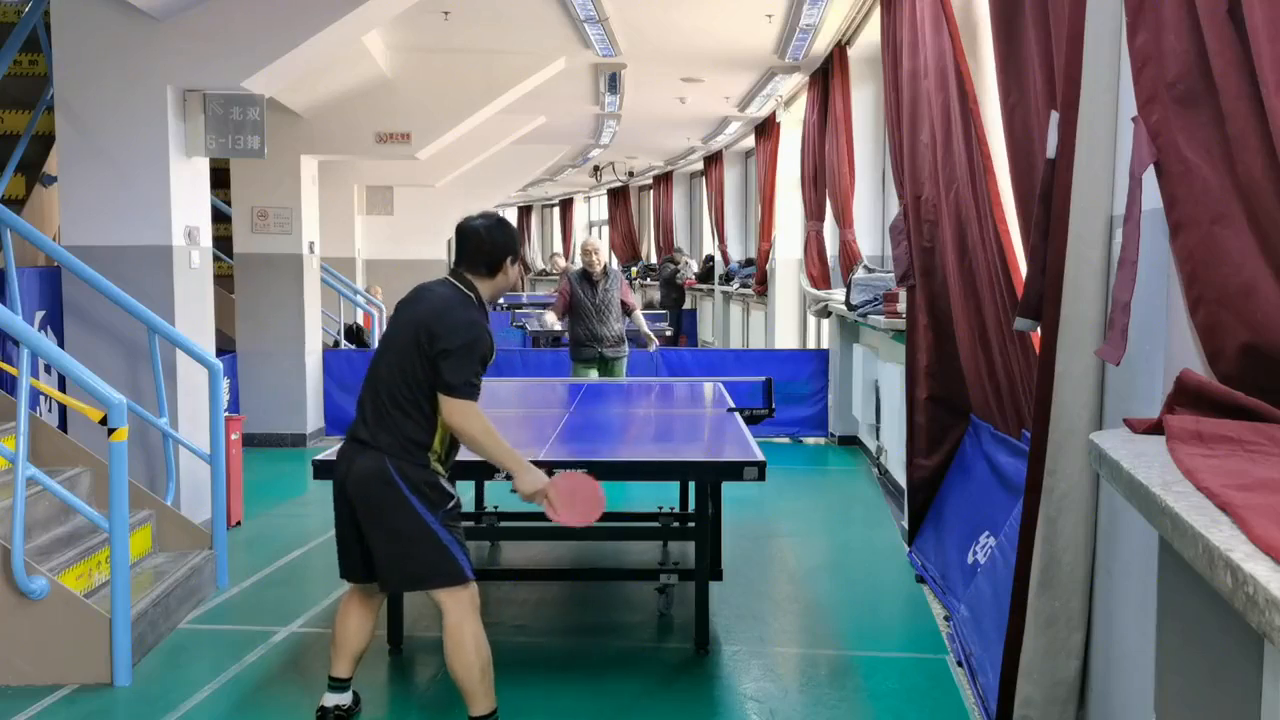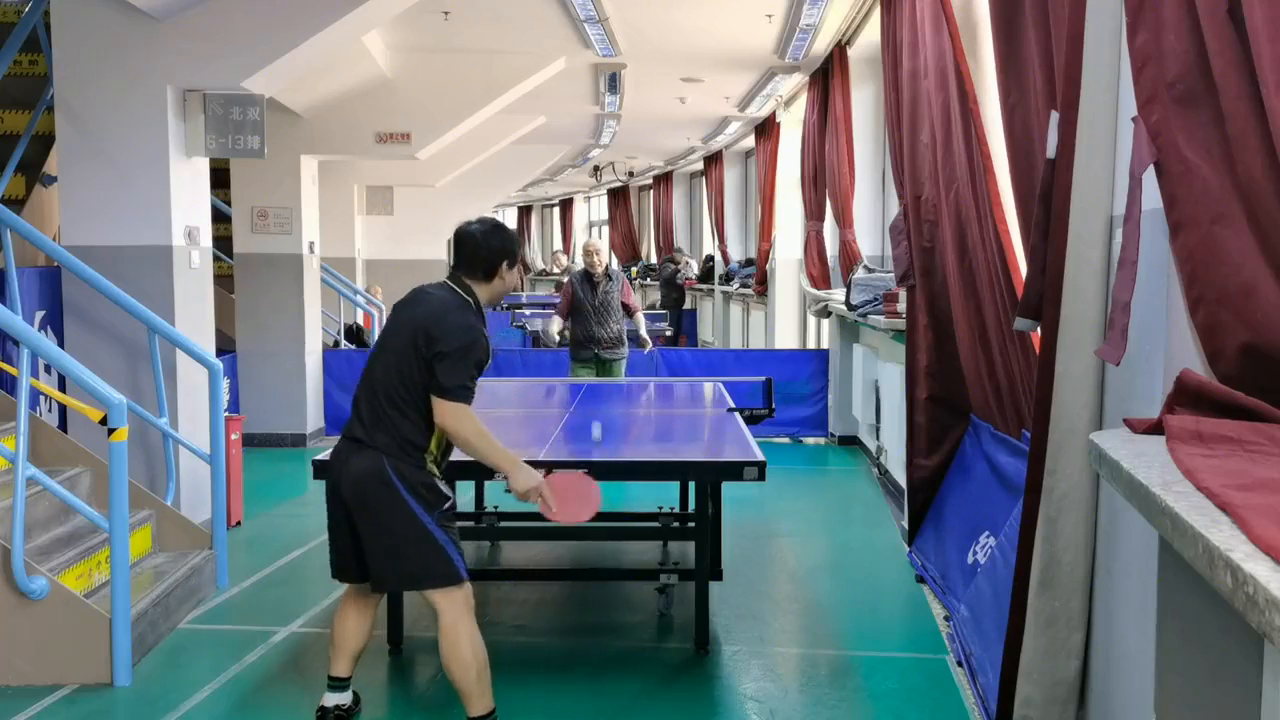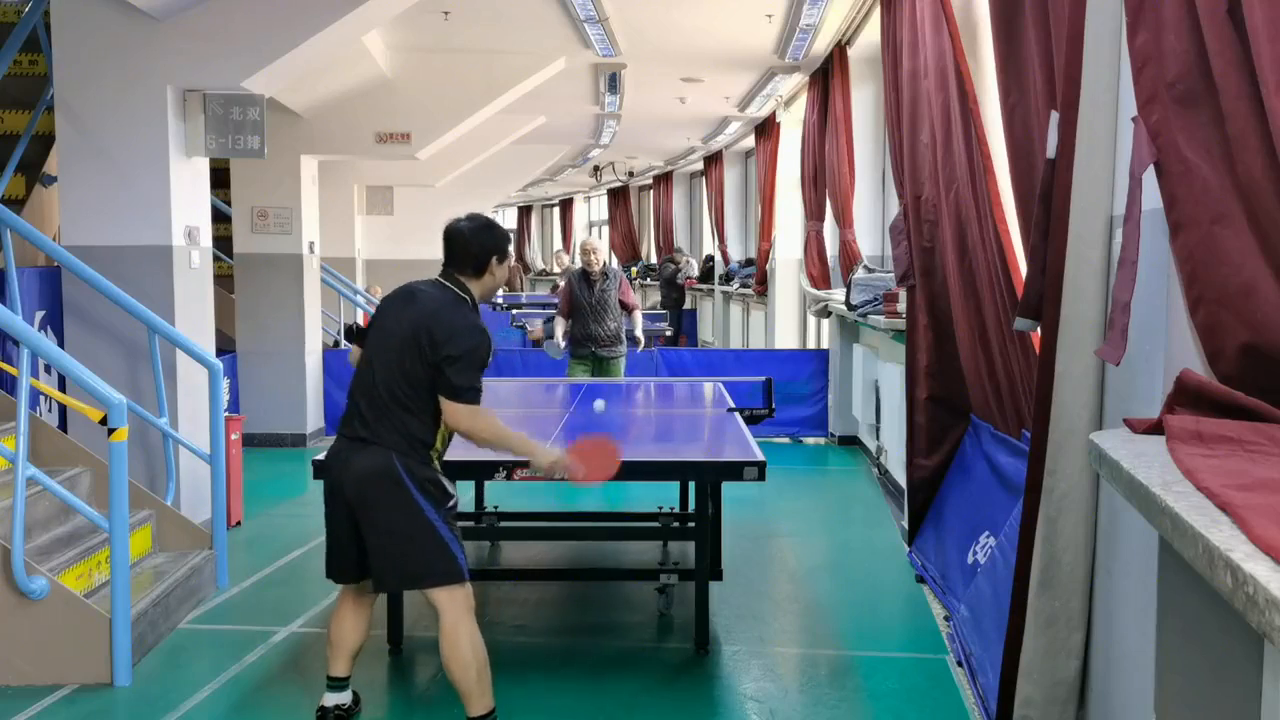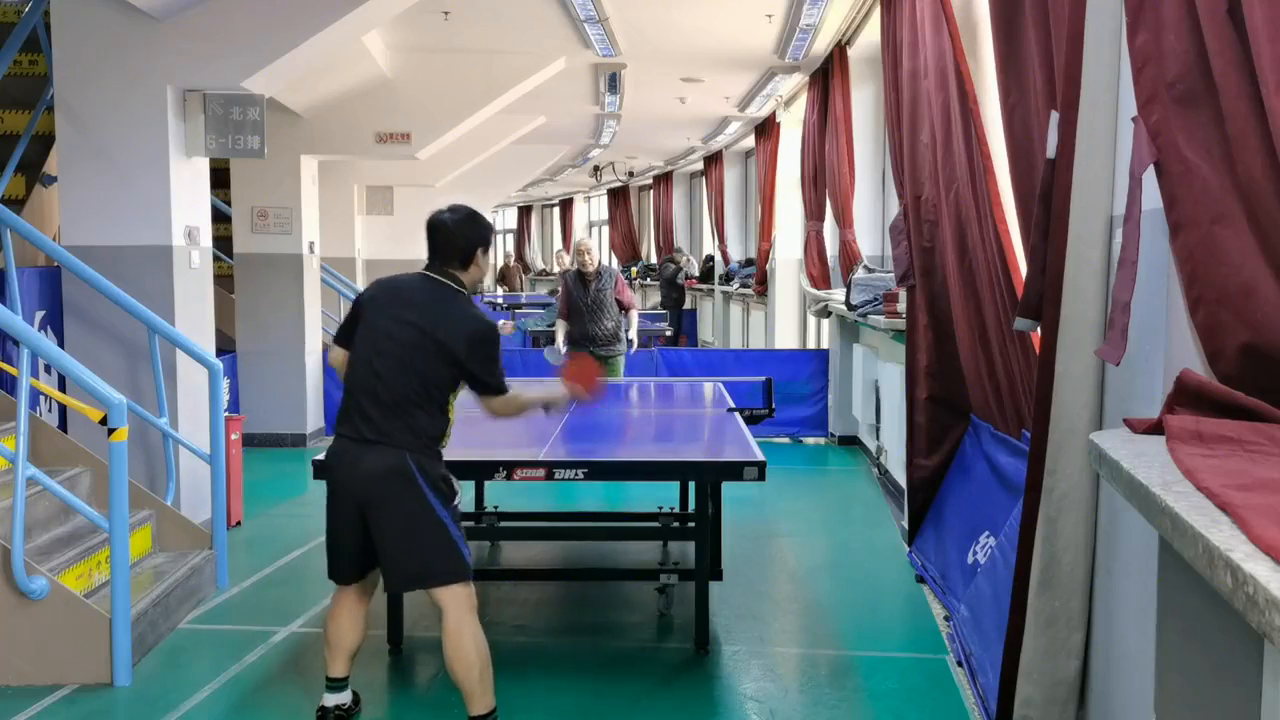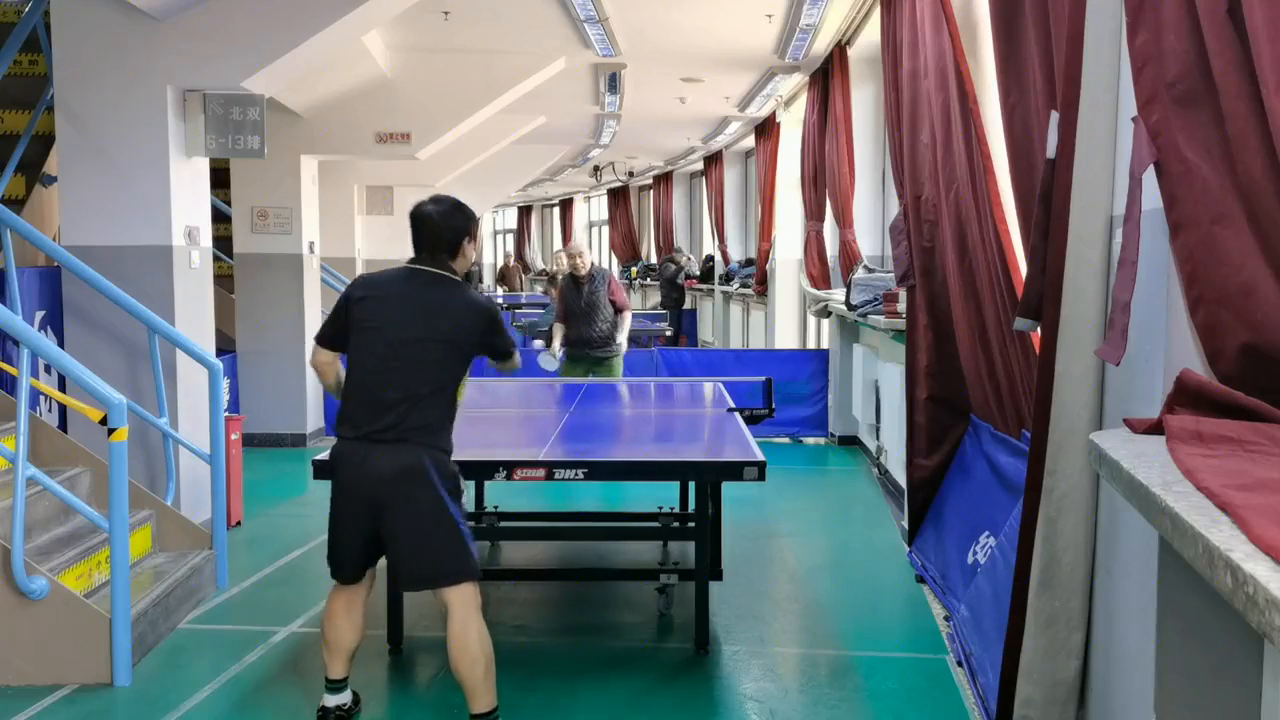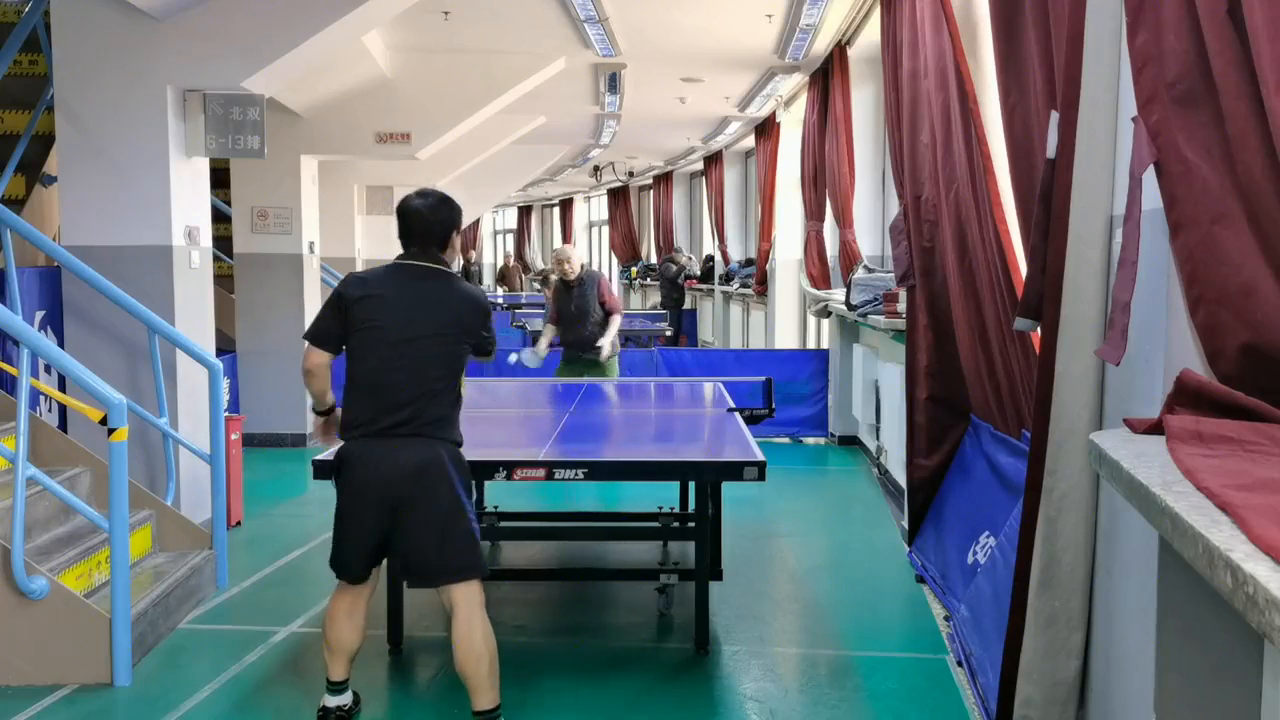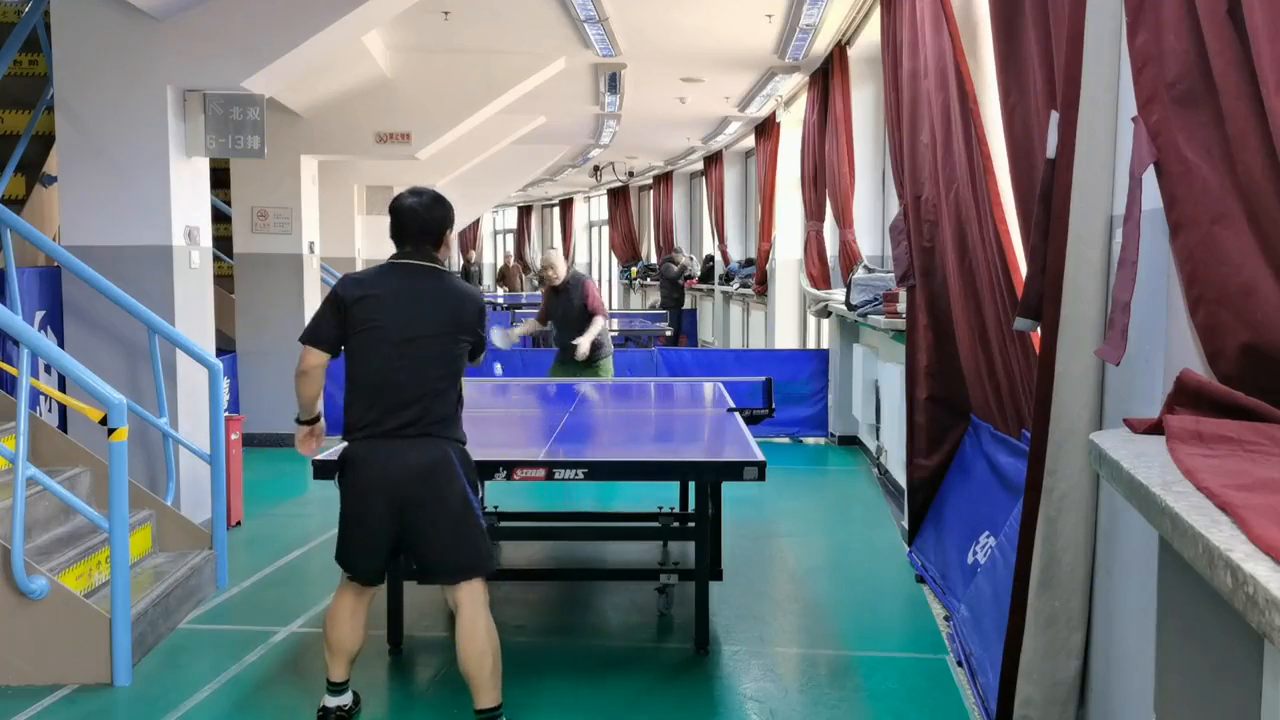
dt=0.1s
person 1, frame 1
left shoulder: (422, 296)
right shoulder: (467, 325)
right elbow: (458, 414)
right wrist: (521, 469)
left hip: (356, 461)
right hip: (400, 473)
left knee: (367, 587)
right knee: (459, 600)
person 1, frame 2
left shoulder: (419, 299)
right shoulder: (463, 328)
right elbow: (451, 416)
right wrist: (516, 469)
left hip: (349, 461)
right hip: (395, 473)
left knee: (362, 586)
right knee: (454, 601)
person 1, frame 3
left shoulder: (404, 296)
right shoulder: (466, 329)
right elbow: (464, 417)
right wrist: (533, 450)
left hip: (345, 460)
right hip: (394, 472)
left knee: (358, 585)
right knee: (453, 600)
person 1, frame 4
left shoulder: (382, 291)
right shoulder: (473, 324)
left elbow: (339, 358)
right elbow: (499, 405)
right wrist: (547, 398)
left hip: (346, 460)
right hip: (404, 469)
left knee: (354, 584)
right knee: (456, 598)
person 1, frame 5
left shoulder: (364, 289)
right shoulder: (477, 310)
left elbow: (322, 360)
right elbow: (507, 360)
right wrist: (498, 344)
left hip: (352, 460)
right hip: (418, 467)
left knee: (349, 582)
right knee: (461, 599)
person 1, frame 6
left shoulder: (356, 288)
right shoulder: (470, 302)
left elbow: (315, 362)
right elbow: (484, 352)
left wrist: (326, 409)
left hip: (363, 458)
right hip: (430, 463)
left knee: (353, 582)
right knee: (465, 596)
person 1, frame 7
left shoulder: (352, 289)
right shoulder: (467, 300)
left elbow: (310, 363)
left wrist: (307, 419)
left hip: (368, 461)
right hip: (437, 462)
left knee: (355, 585)
right knee: (469, 594)
